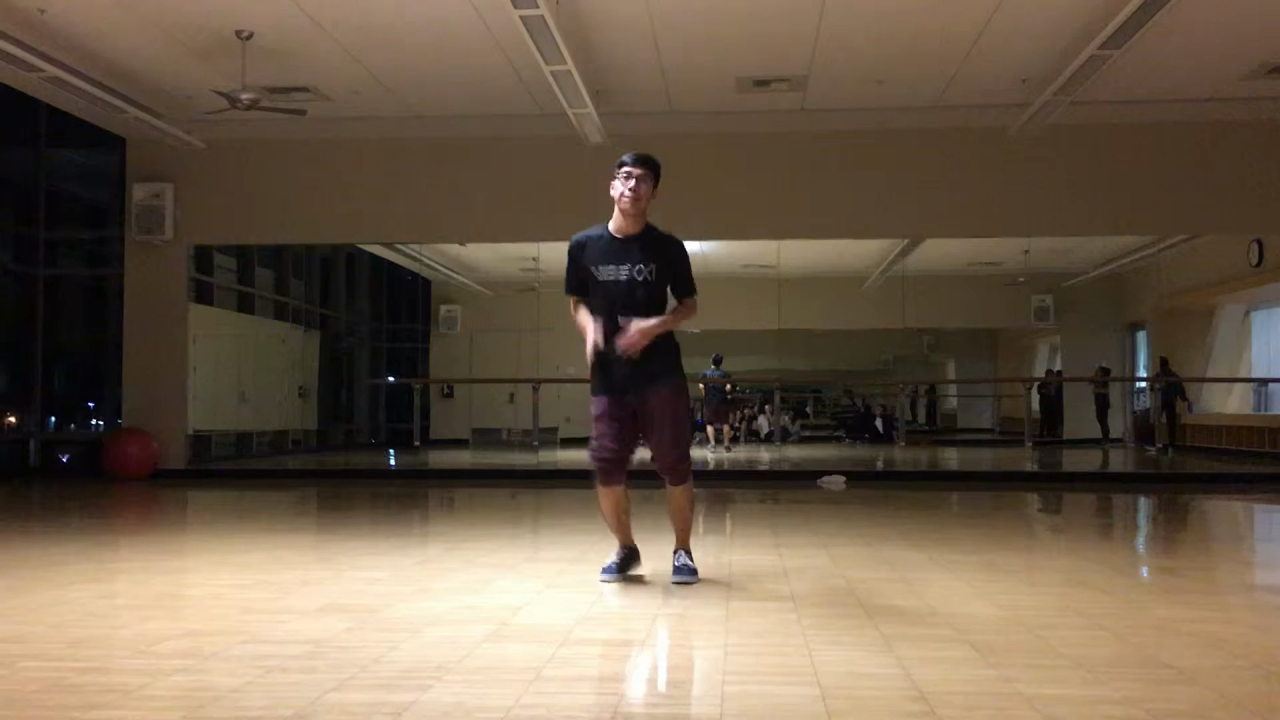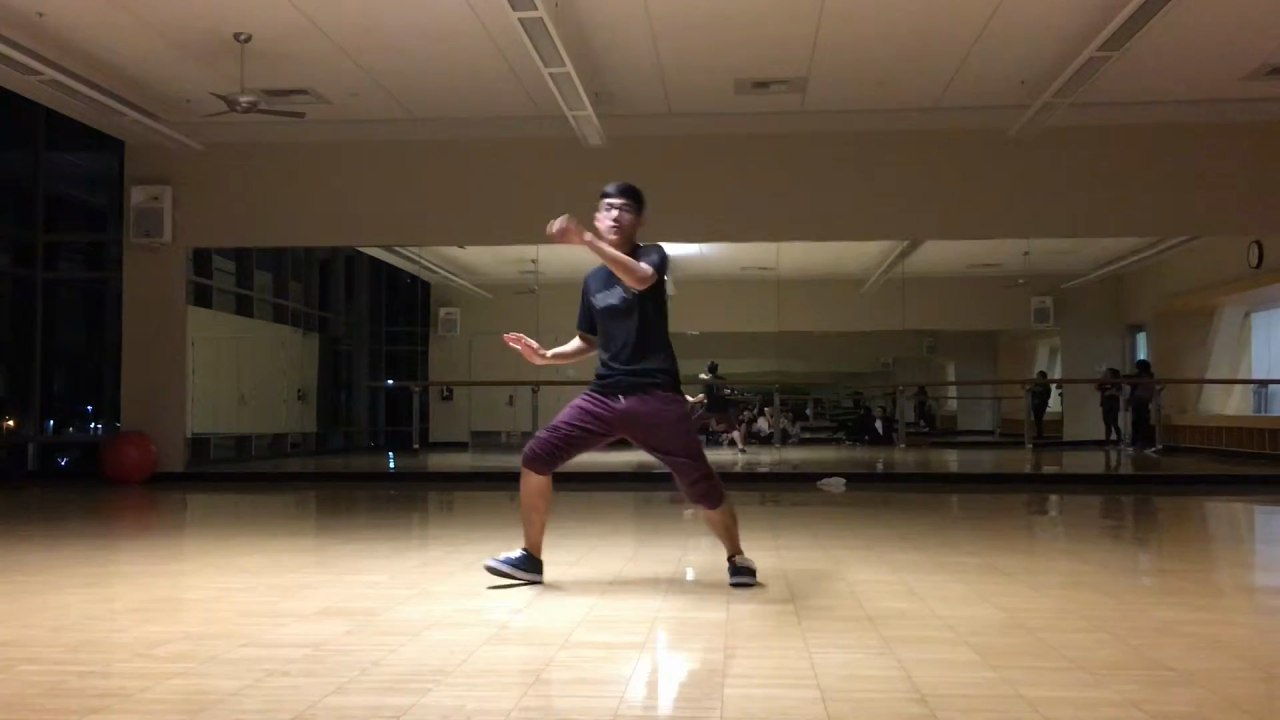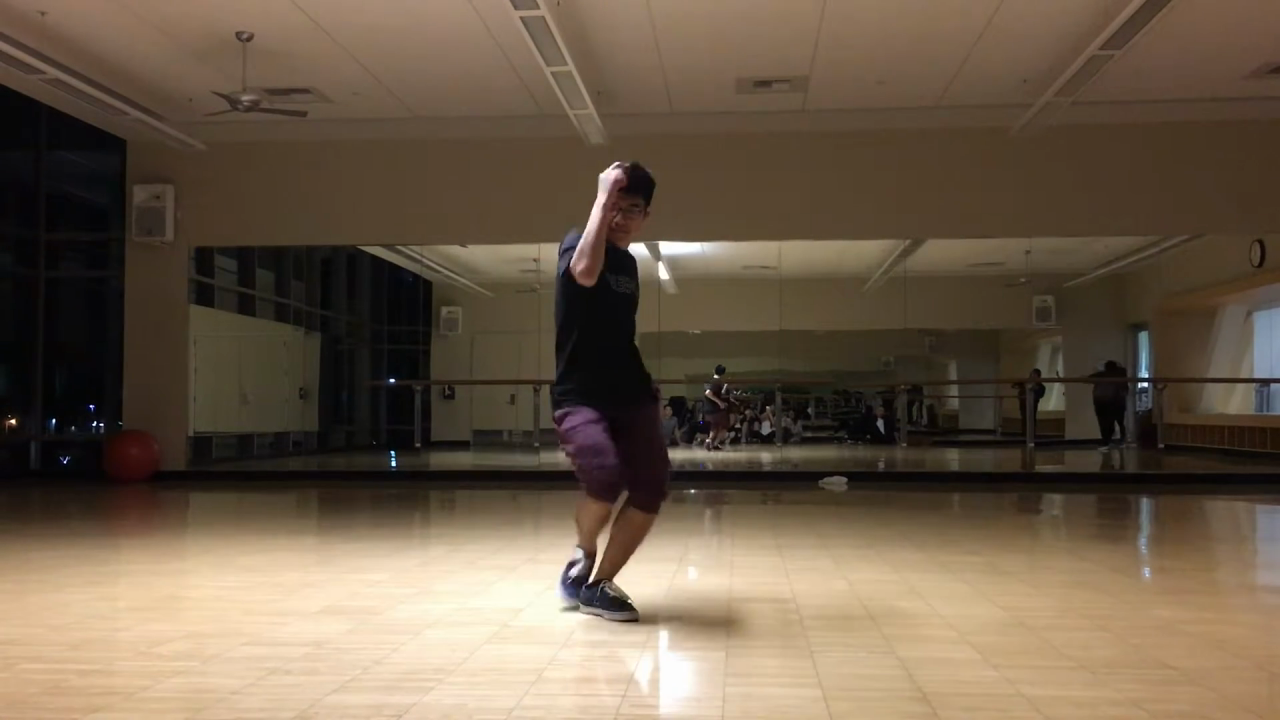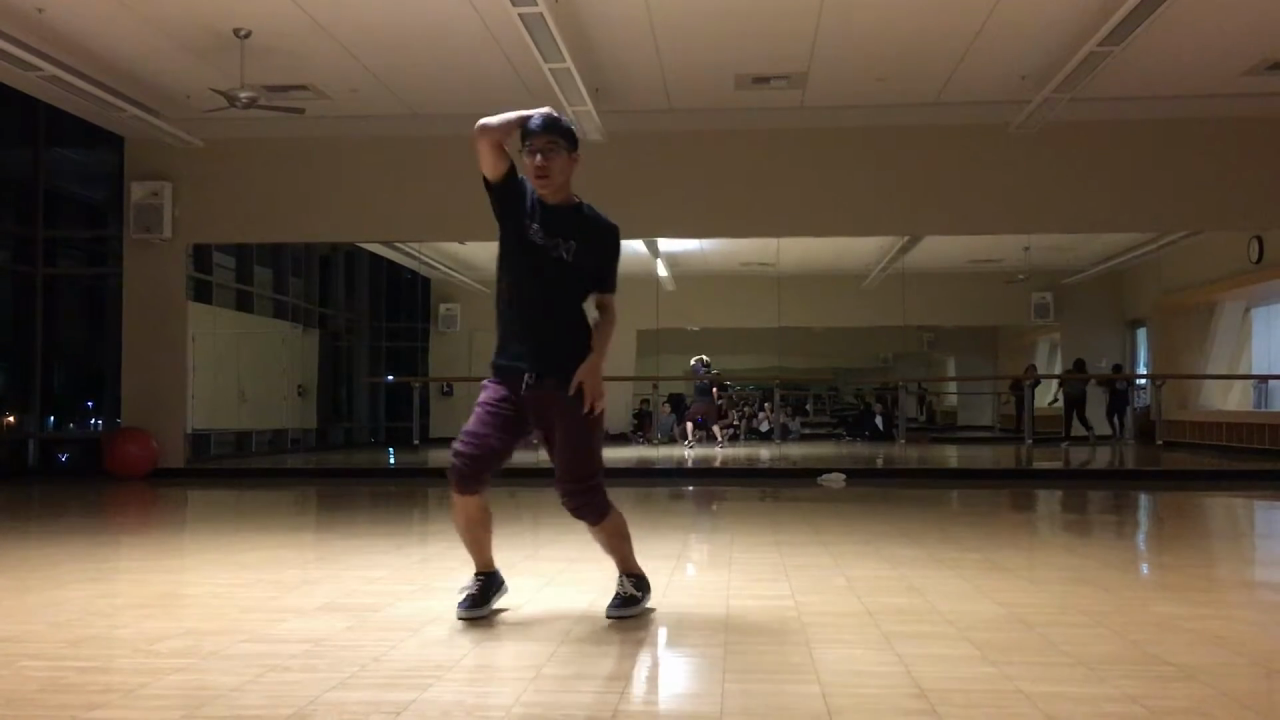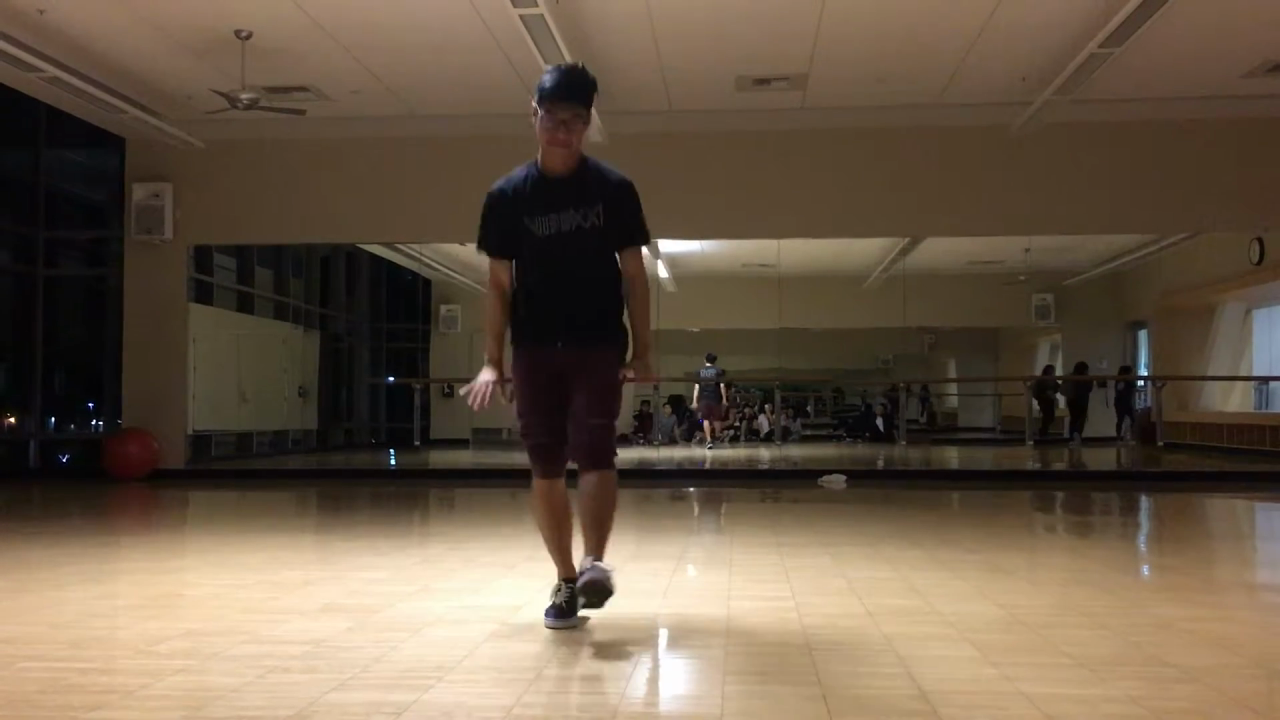
dt=1s
person 1, frame 1
left shoulder: (668, 248)
right shoulder: (584, 245)
left elbow: (689, 305)
right elbow: (576, 305)
left wrist: (655, 326)
right wrist: (590, 326)
left hip: (660, 374)
right hip: (609, 378)
left knee: (674, 464)
right knee: (607, 467)
left ankle: (682, 551)
right ankle: (626, 550)
person 1, frame 2
left shoulder: (650, 257)
right shoulder: (592, 280)
left elbow: (638, 278)
left wrist: (585, 240)
right wrist: (545, 356)
left hip: (655, 394)
right hip: (604, 395)
left knee: (701, 484)
right knee: (536, 456)
left ankle: (736, 556)
right ankle: (530, 556)
person 1, frame 3
left shoulder: (629, 262)
right shoulder: (579, 244)
right elbow: (585, 272)
right wrist: (603, 195)
left hip: (633, 395)
right hip: (579, 396)
left knee: (651, 486)
right knee: (607, 475)
left ankle: (600, 583)
right ankle: (583, 550)
person 1, frame 4
left shoulder: (599, 230)
right shoulder: (514, 201)
left elbow: (605, 308)
right elbow: (485, 134)
left wrist: (595, 362)
right wrist: (531, 116)
left hip: (567, 381)
right hip: (508, 375)
left knee: (581, 496)
right knee: (465, 474)
left ankle: (633, 578)
right ankle: (485, 576)
person 1, frame 5
left shoulder: (614, 189)
right shoulder: (506, 196)
left elbow: (632, 273)
right elbow: (498, 283)
left wrist: (641, 353)
right wrist: (492, 363)
left hip: (596, 347)
right hip: (535, 348)
left knee: (593, 450)
right knee: (546, 465)
left ankle: (594, 565)
right ankle: (567, 582)
